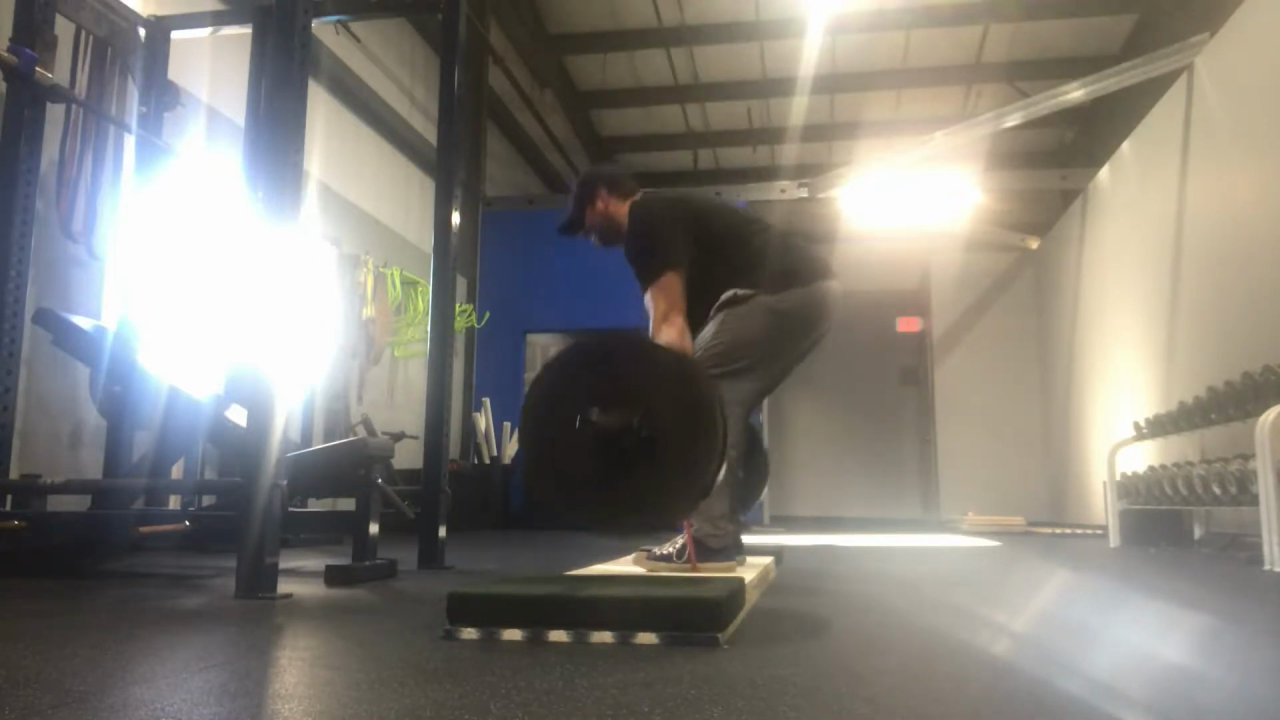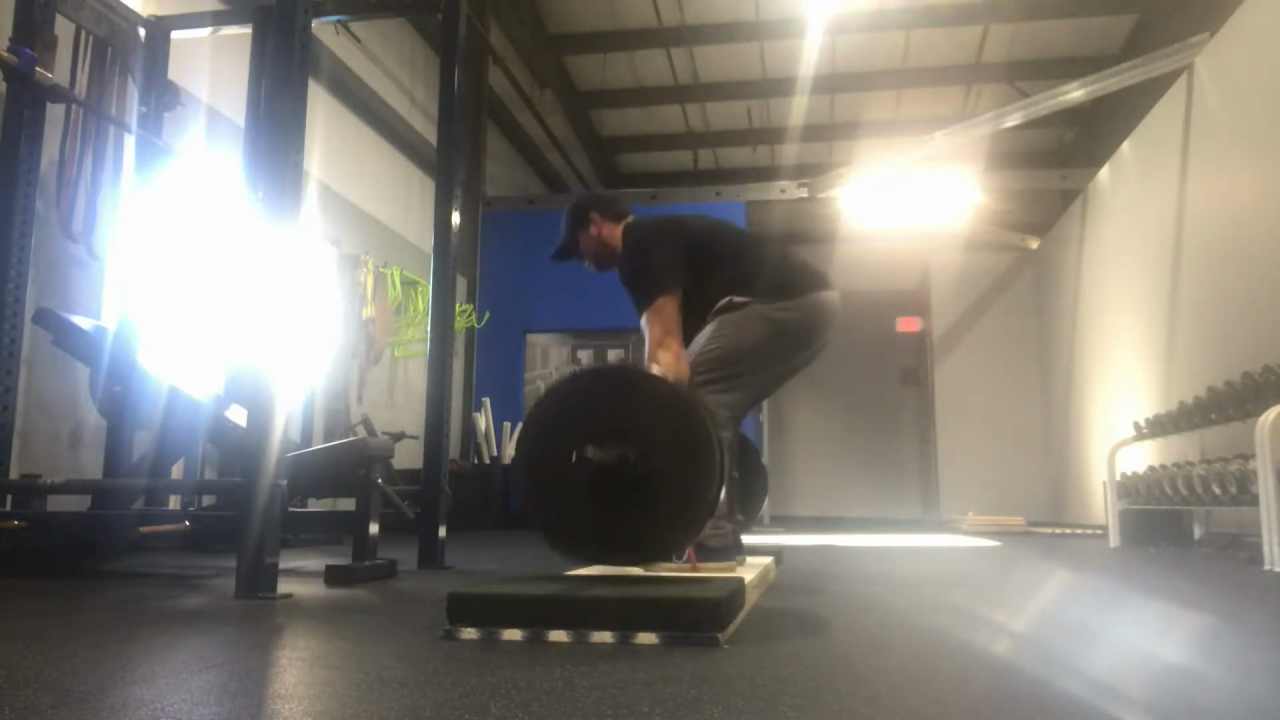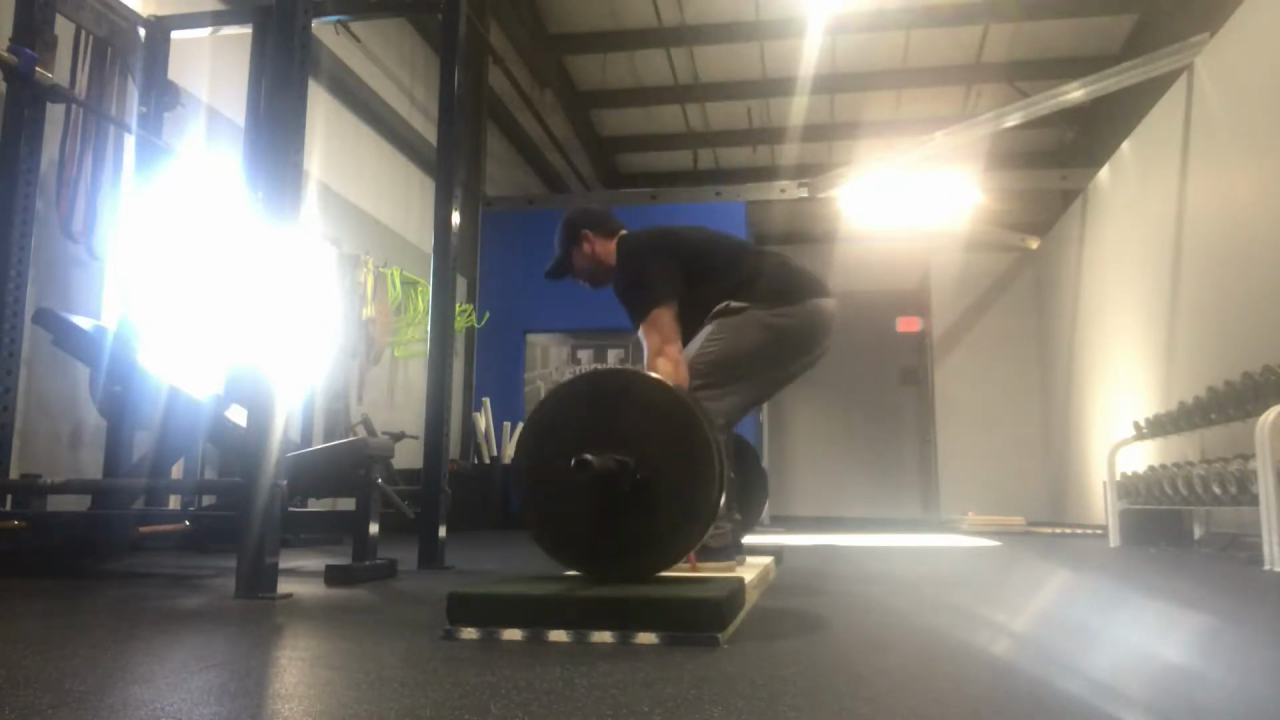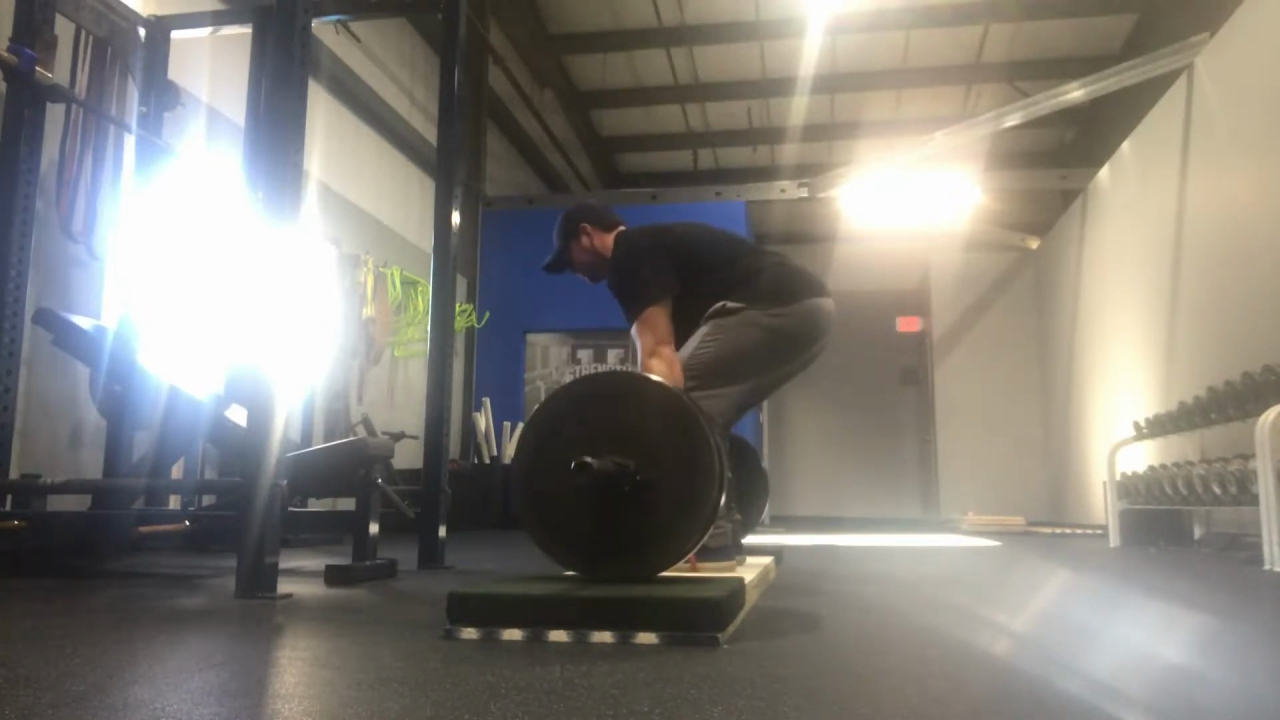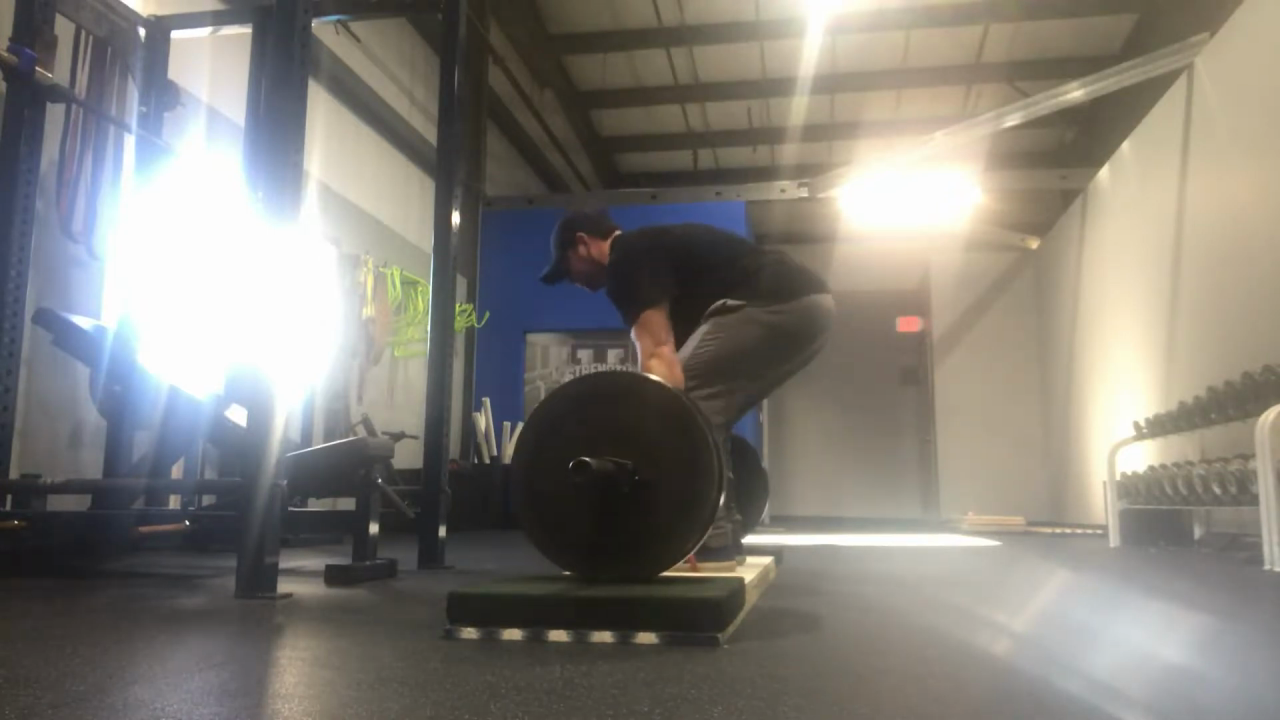
dt=0.1s
person 1, frame 1
left shoulder: (648, 222)
right shoulder: (666, 218)
left elbow: (669, 321)
right elbow: (681, 320)
left hip: (785, 292)
right hip: (808, 292)
right knee: (718, 403)
left ankle: (709, 542)
right ankle: (720, 535)
person 1, frame 2
left shoulder: (642, 246)
right shoulder: (661, 239)
left elbow: (666, 347)
right elbow: (675, 343)
left hip: (784, 302)
right hip: (807, 302)
right knee: (707, 407)
left ankle: (709, 543)
right ankle: (720, 536)
person 1, frame 3
left shoulder: (636, 258)
right shoulder: (654, 251)
left elbow: (664, 355)
right elbow: (674, 352)
left hip: (784, 309)
right hip: (808, 308)
right knee: (703, 408)
left ankle: (709, 543)
right ankle: (720, 535)
person 1, frame 4
left shoulder: (631, 255)
right shoulder: (651, 249)
left elbow: (659, 355)
right elbow: (667, 353)
left hip: (781, 309)
right hip: (806, 308)
right knee: (699, 407)
left ankle: (707, 542)
right ankle: (720, 536)
person 1, frame 5
left shoulder: (628, 259)
right shoulder: (651, 252)
left elbow: (657, 355)
right elbow: (669, 352)
left hip: (780, 305)
right hip: (805, 305)
right knee: (703, 409)
left ankle: (709, 543)
right ankle: (722, 536)
